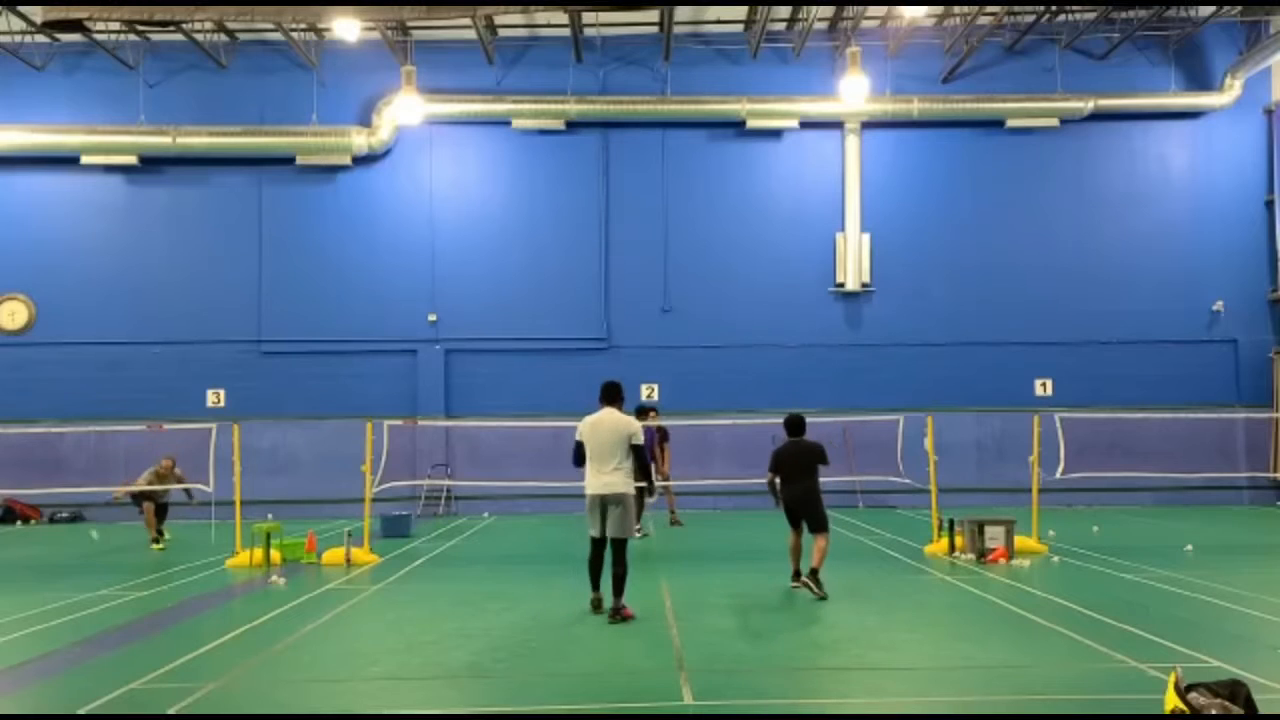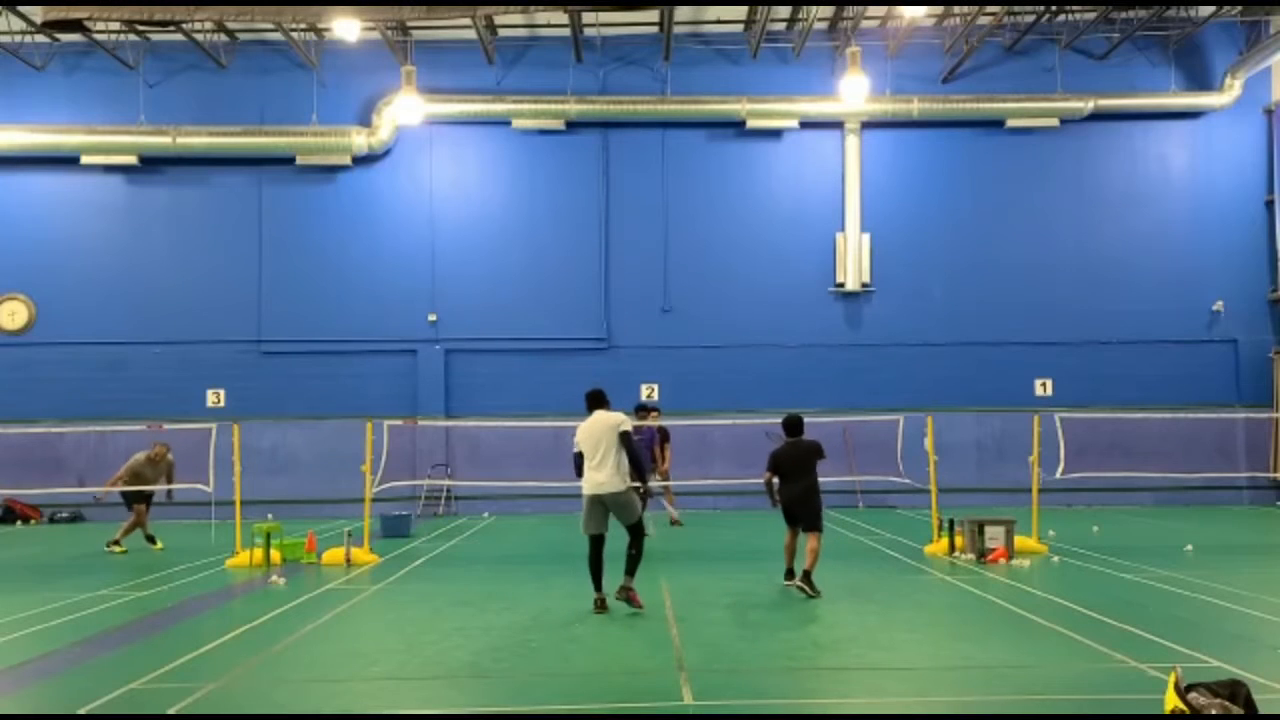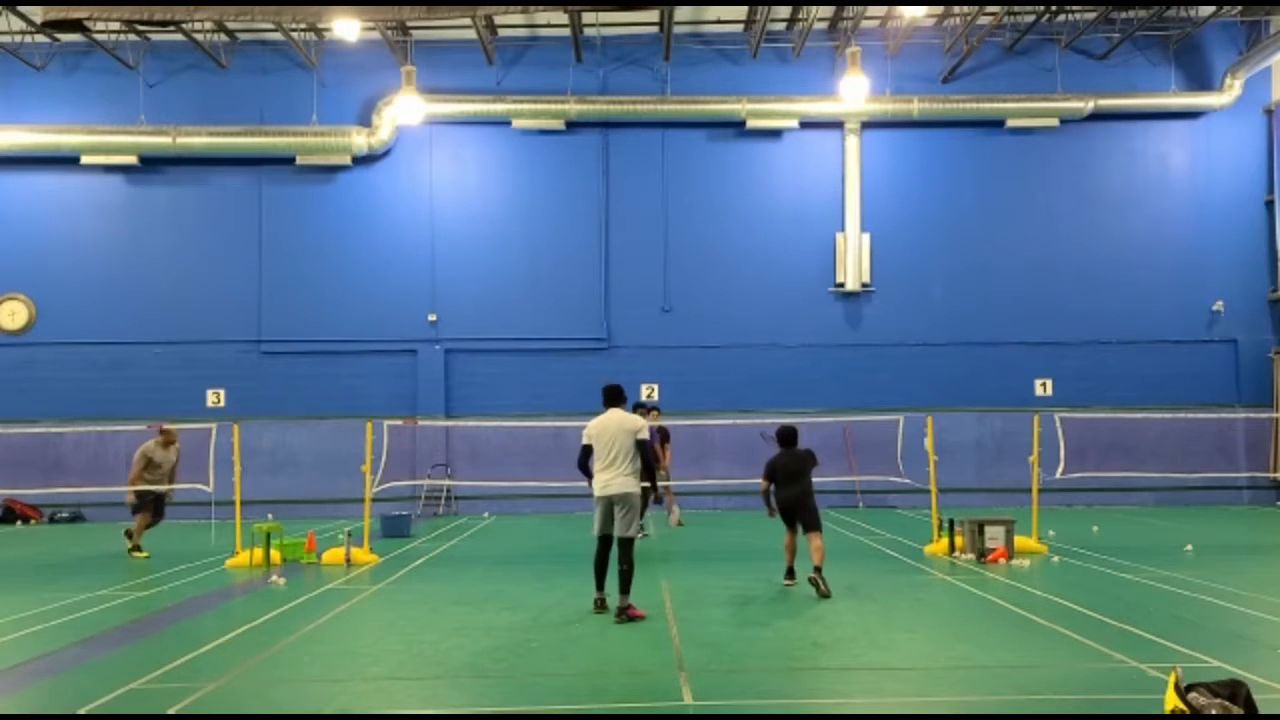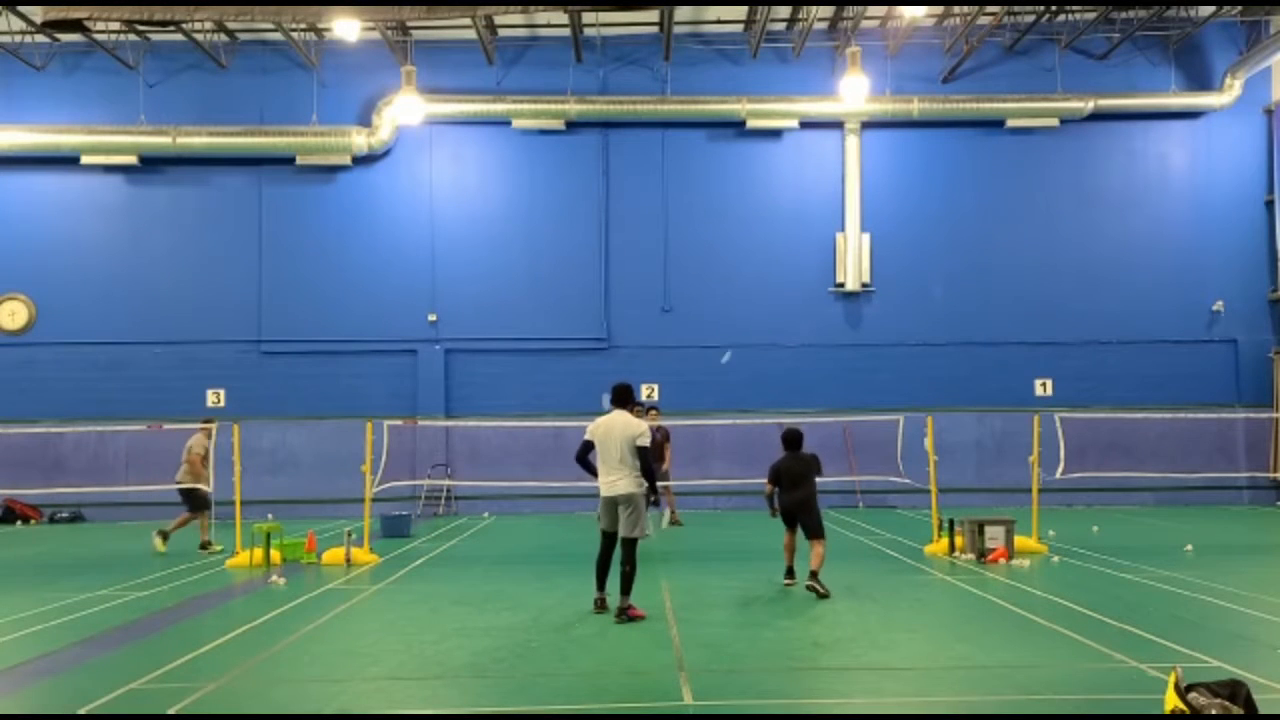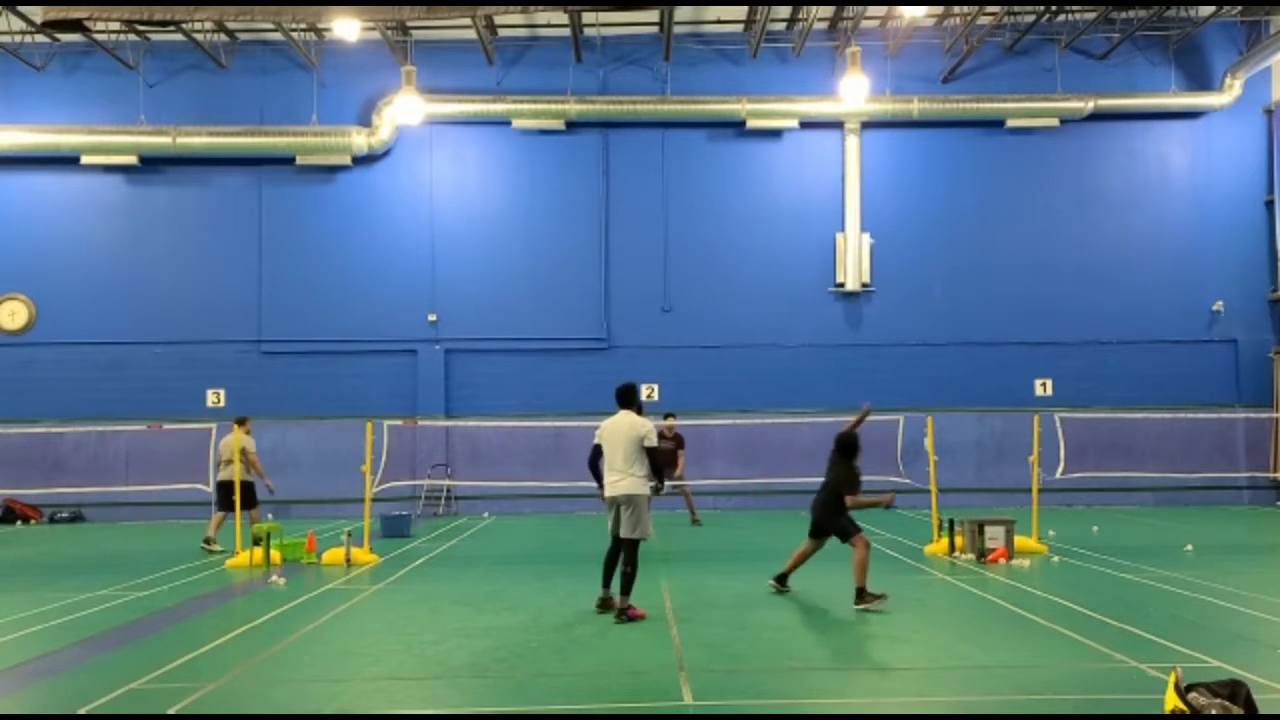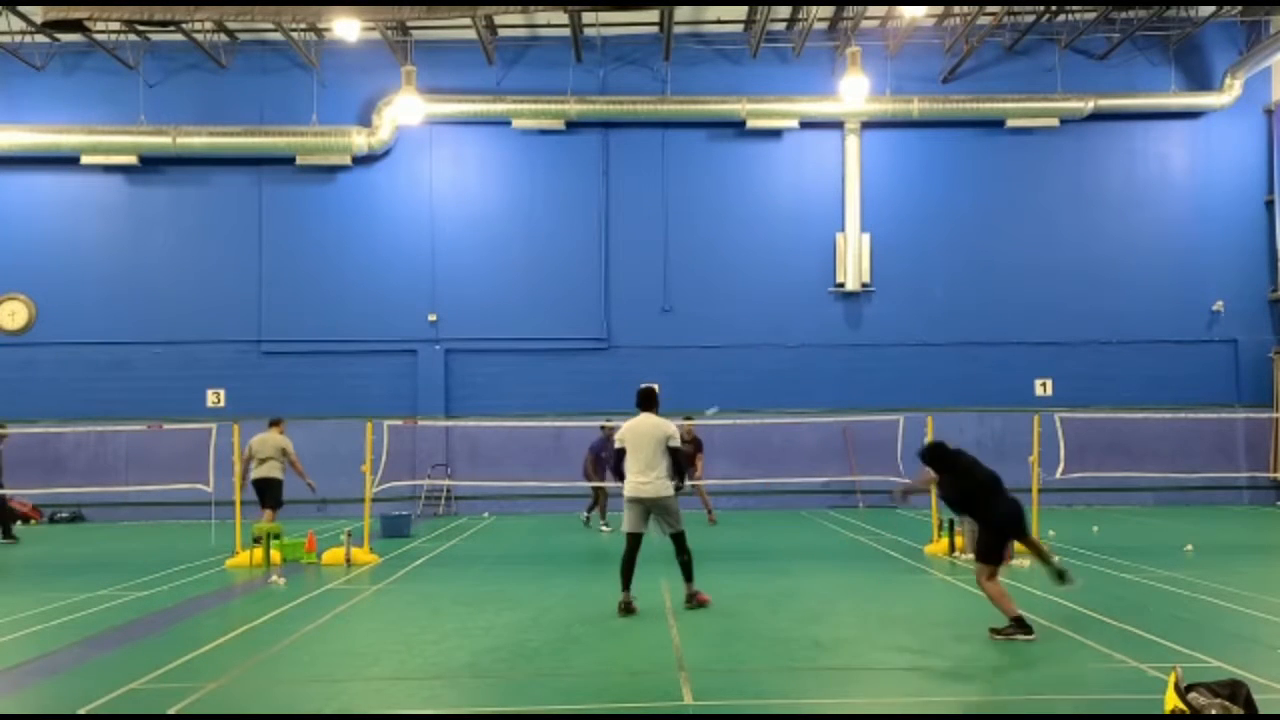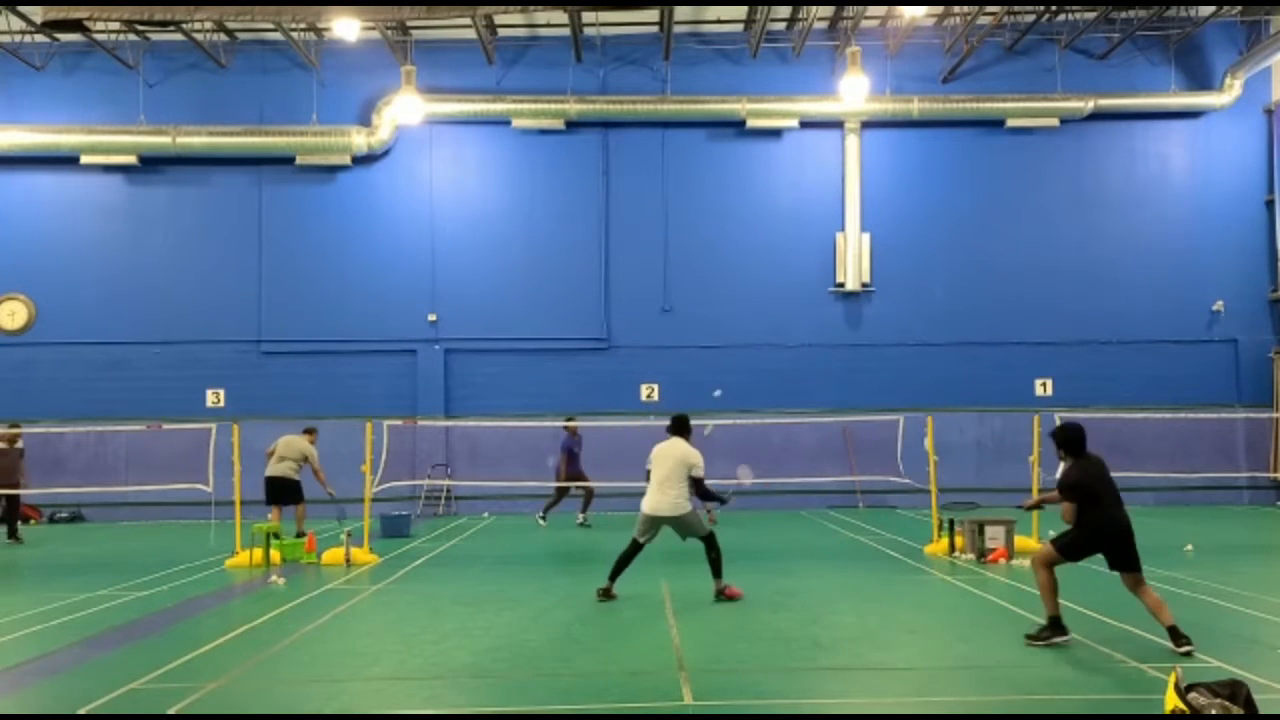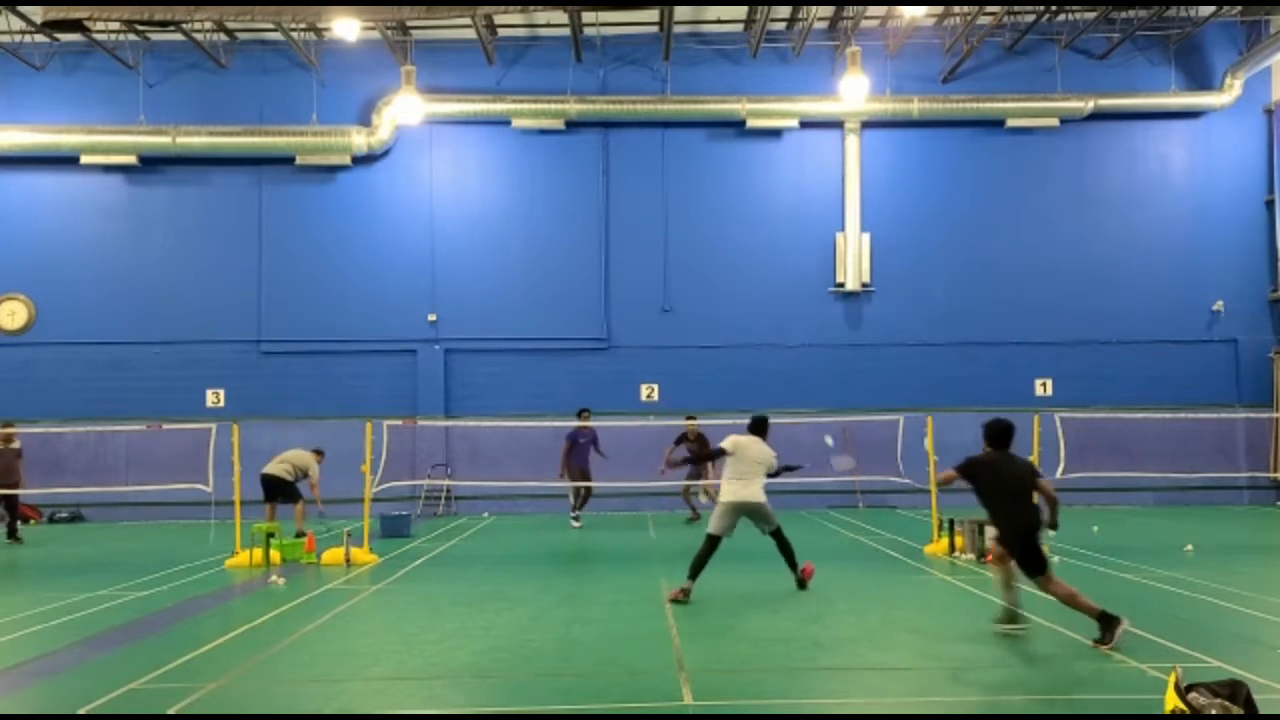
dt=0.5s
person 1, frame 1
left shoulder: (585, 423)
right shoulder: (631, 424)
left elbow: (577, 459)
right elbow: (642, 461)
right wrist: (650, 482)
left hip: (594, 490)
right hip: (621, 490)
left knee: (597, 545)
right knee: (618, 549)
left ankle: (596, 598)
right ankle: (617, 606)
person 1, frame 2
left shoulder: (581, 429)
right shoulder: (619, 418)
right elbow: (632, 451)
right wrist: (643, 481)
left hip: (590, 490)
right hip: (618, 487)
left knee: (595, 544)
right knee: (637, 532)
left ankle: (599, 598)
right ankle: (627, 586)
person 1, frame 3
left shoulder: (592, 425)
right shoulder: (637, 422)
left elbow: (582, 462)
right elbow: (647, 459)
left hip: (601, 490)
right hip: (627, 489)
left knee: (603, 544)
right knee: (625, 546)
left ankle: (600, 598)
right ankle: (624, 606)
person 1, frame 4
left shoulder: (597, 425)
right shoulder: (639, 426)
left elbow: (580, 457)
right elbow: (645, 464)
right wrist: (654, 490)
left hip: (607, 491)
right hip: (632, 491)
left knee: (606, 544)
right knee: (628, 547)
left ankle: (600, 598)
right ankle: (624, 607)
person 1, frame 5
left shoulder: (604, 426)
right shoulder: (644, 426)
left elbow: (592, 461)
right elbow: (656, 462)
left wrist: (602, 485)
right wrist: (659, 482)
left hip: (612, 491)
right hip: (635, 491)
left knee: (616, 544)
right knee: (630, 547)
left ankle: (605, 597)
right ankle: (623, 607)
person 1, frame 6
left shoulder: (625, 428)
right shoulder: (667, 427)
left elbow: (616, 465)
right elbow: (678, 462)
right wrist: (680, 481)
left hip: (633, 492)
right hip: (660, 491)
left knee: (632, 546)
right knee: (680, 541)
left ankle: (625, 599)
right ankle: (691, 593)
person 1, frame 7
left shoulder: (657, 449)
right shoulder: (693, 455)
right elbow: (700, 490)
right wrist: (721, 499)
left hip: (651, 508)
right hip: (678, 509)
left knee: (633, 548)
right knee: (710, 540)
left ankle: (608, 587)
right ankle: (720, 588)
person 1, frame 8
left shoulder: (735, 440)
right shoulder: (770, 454)
left elbow: (712, 454)
right elbow: (771, 473)
left wrist: (680, 461)
right wrist: (788, 468)
left hip: (729, 500)
right hip: (756, 500)
left knee: (709, 544)
right knee: (778, 535)
left ankle: (686, 589)
right ankle: (799, 576)
person 2, frame 1
left shoulder: (779, 452)
right shoulder: (815, 448)
left elbow: (770, 480)
right elbow: (825, 462)
left wrist: (776, 496)
left hip: (789, 499)
right hip: (810, 498)
left knee: (796, 532)
right knee: (821, 537)
left ankle: (796, 575)
right ankle: (813, 575)
person 2, frame 2
left shoulder: (777, 453)
right shoulder: (813, 446)
left elbow: (767, 479)
right elbow: (821, 456)
left wrist: (772, 497)
left hip: (787, 499)
right hip: (809, 497)
left knee: (792, 532)
right knee: (814, 537)
left ankle: (789, 574)
right ankle: (806, 577)
person 2, frame 3
left shoulder: (773, 462)
right shoulder: (807, 455)
left elbow: (764, 488)
left wrist: (769, 506)
left hip: (783, 502)
right hip: (804, 499)
left knee: (791, 530)
right knee: (815, 537)
left ankle: (789, 573)
right ankle: (817, 572)
person 2, frame 4
left shoulder: (777, 465)
right shoulder: (811, 459)
left elbow: (769, 491)
right elbow: (818, 473)
left wrist: (772, 507)
left hip: (786, 505)
right hip: (807, 504)
left knee: (790, 531)
right knee: (817, 544)
left ankle: (789, 572)
right ankle: (813, 577)
person 2, frame 5
left shoulder: (837, 454)
right shoulder: (849, 473)
left elbow: (846, 432)
right elbow: (851, 503)
left wrist: (859, 418)
right wrist: (880, 500)
left hip: (820, 508)
right hip: (831, 514)
left knee: (812, 545)
right knee: (861, 544)
left ankle: (780, 579)
right ankle: (862, 595)
person 2, frame 6
left shoulder: (950, 493)
right shoulder: (958, 456)
right elbow: (935, 477)
right wrist: (910, 487)
left hip: (994, 522)
right hip: (1012, 509)
left knee: (985, 578)
right knee: (1026, 539)
left ankle: (1019, 624)
right ankle: (1055, 570)
person 2, frame 7
left shoulder: (1070, 476)
right shoulder: (1096, 461)
left elbow: (1070, 518)
right wrist: (1042, 498)
left hip: (1090, 531)
right hip: (1120, 528)
left knee: (1040, 561)
right knee: (1139, 586)
left ankle: (1055, 626)
right ankle: (1177, 636)
person 2, frame 8
left shoulder: (977, 463)
right shoulder: (1025, 464)
left elbow: (942, 480)
right elbow: (1050, 494)
left wrist: (940, 479)
right wrist: (1053, 518)
left hip: (1015, 530)
right hip: (1028, 523)
left knee: (1045, 582)
right knee: (998, 553)
left ankle: (1108, 621)
right ankle: (1011, 612)
